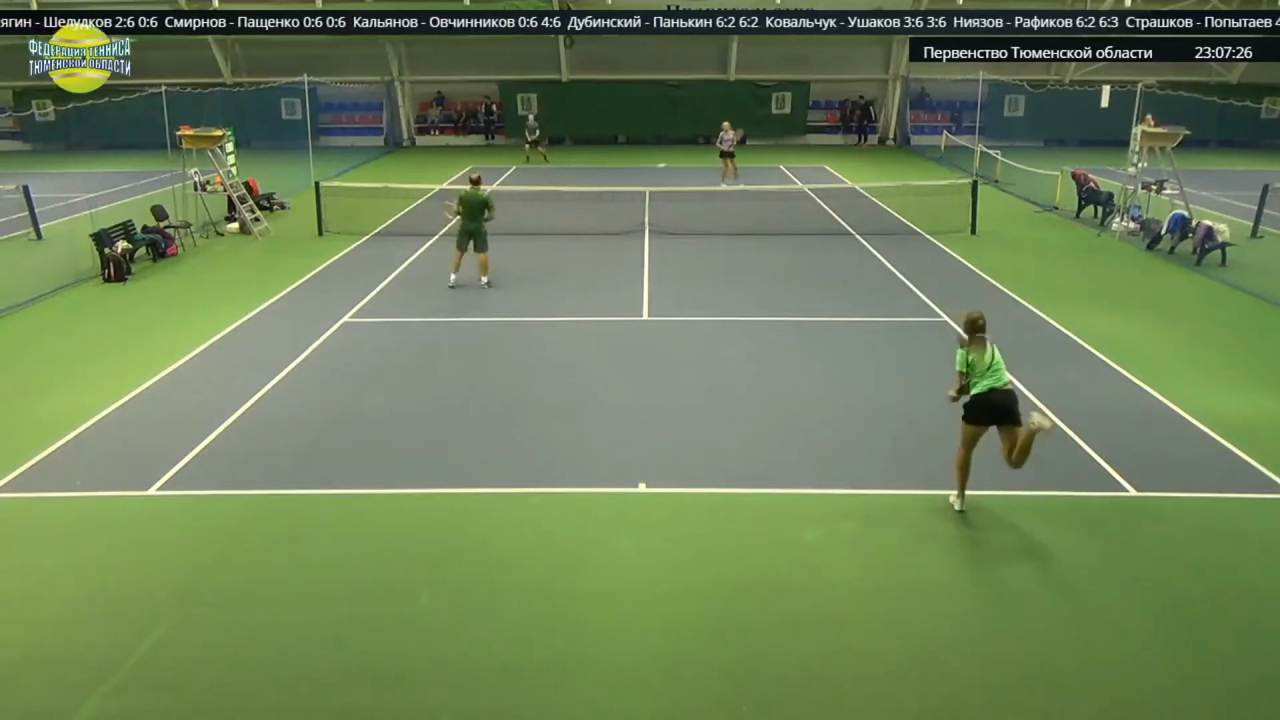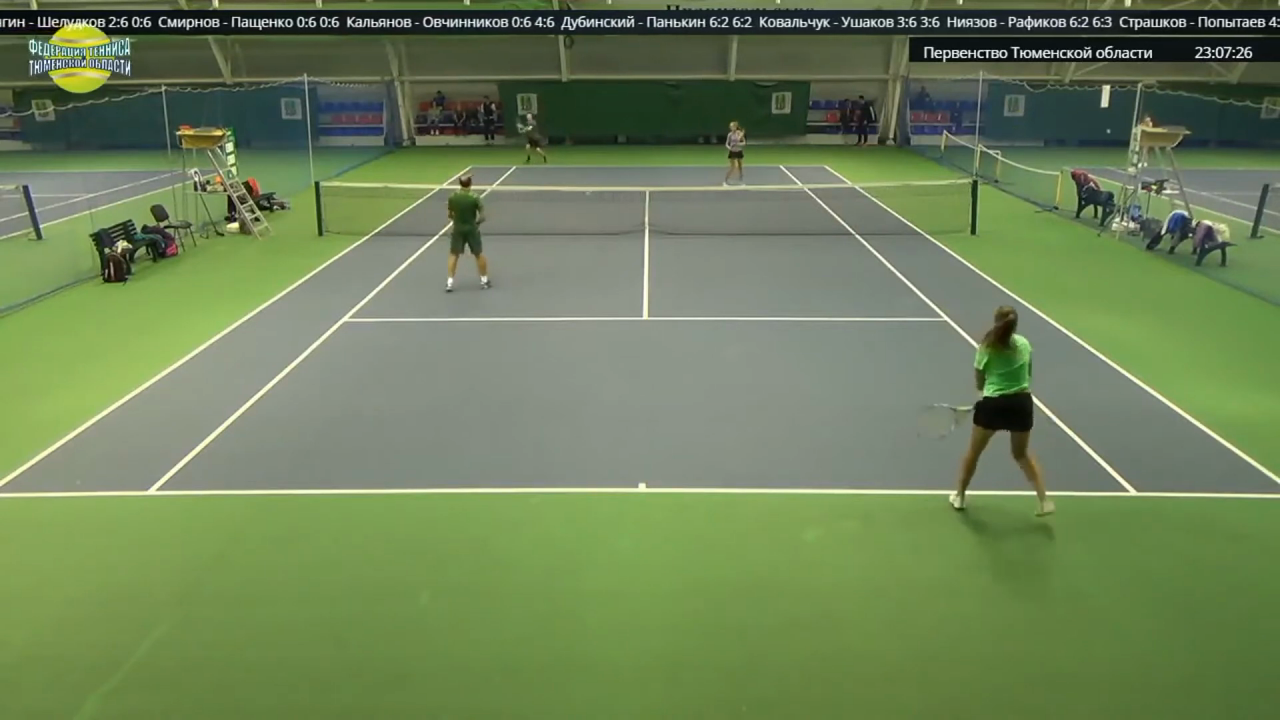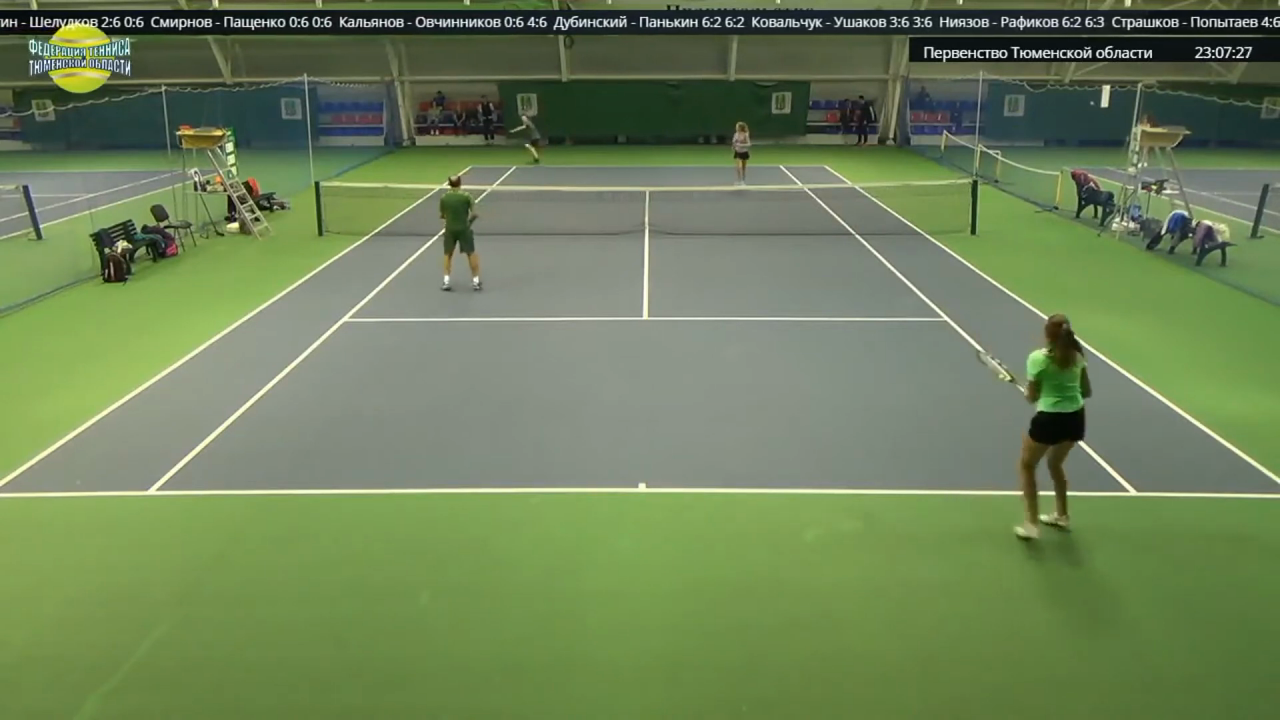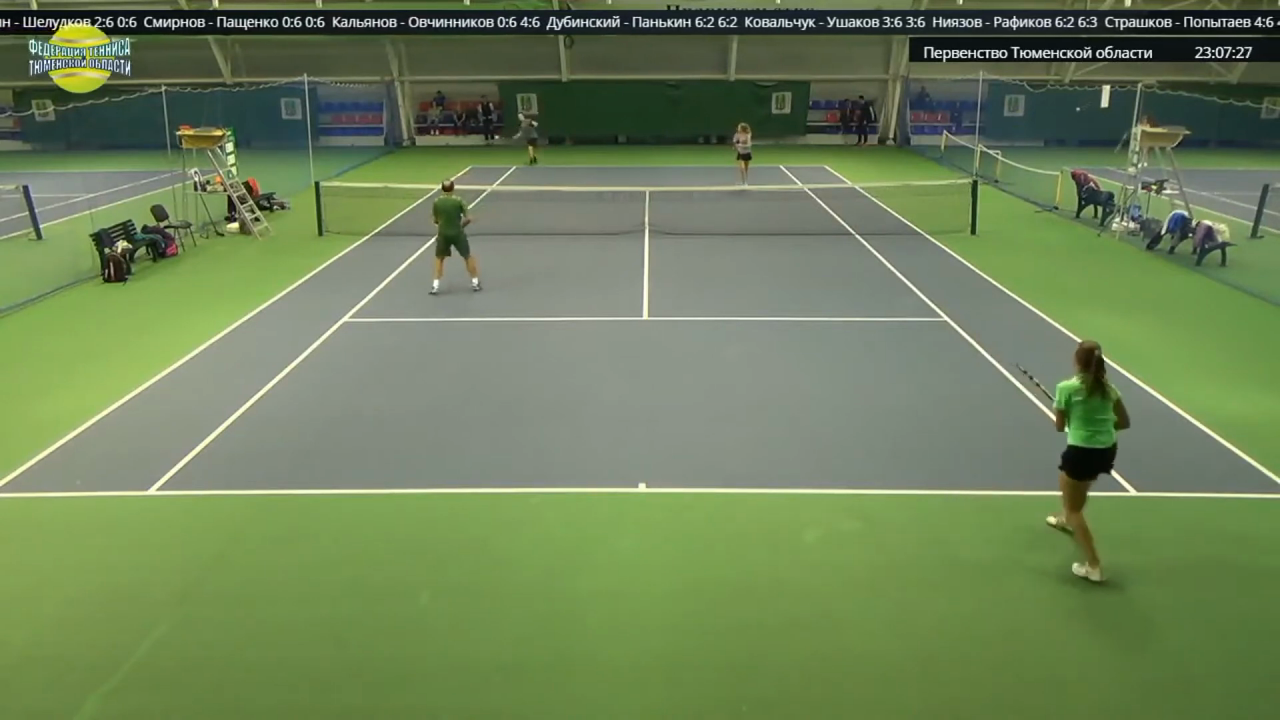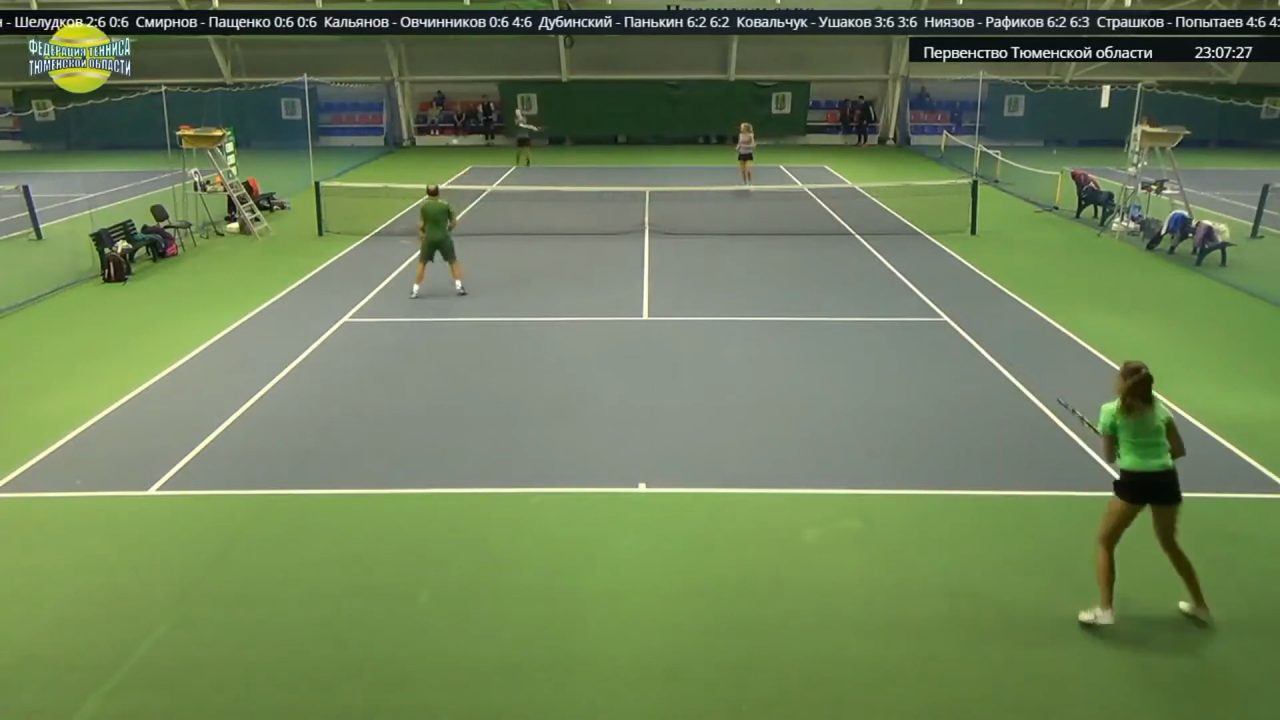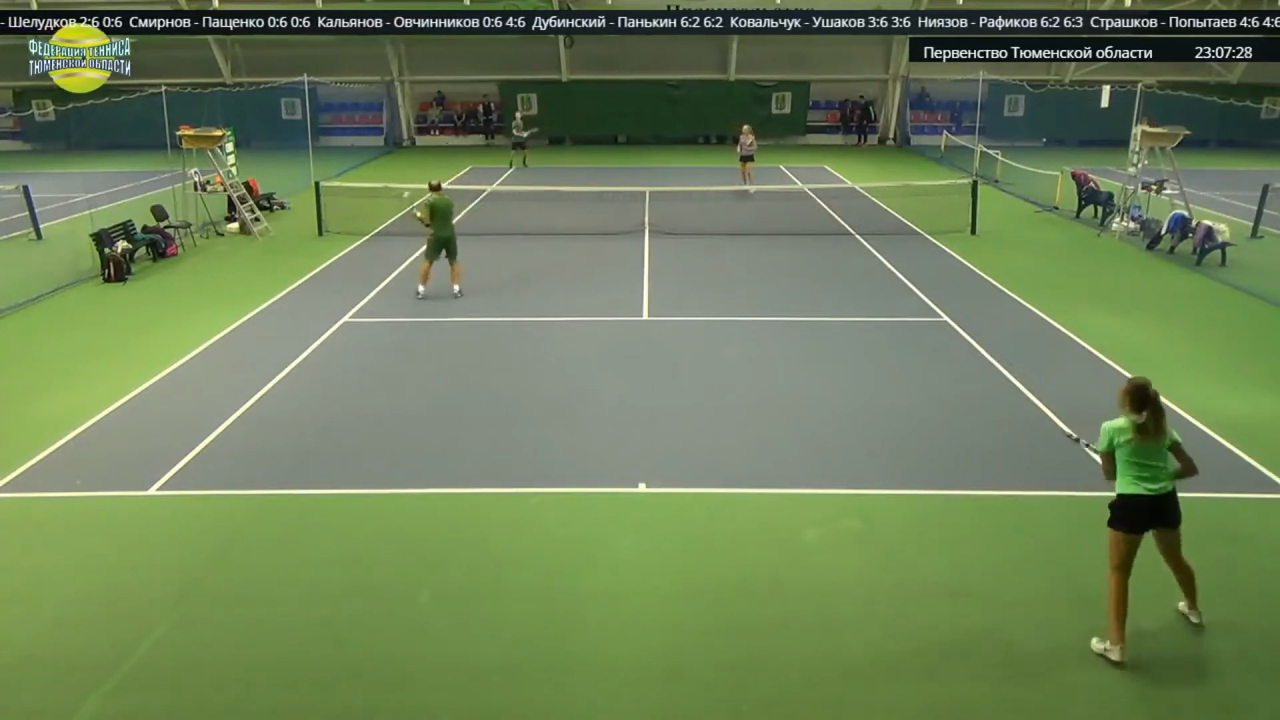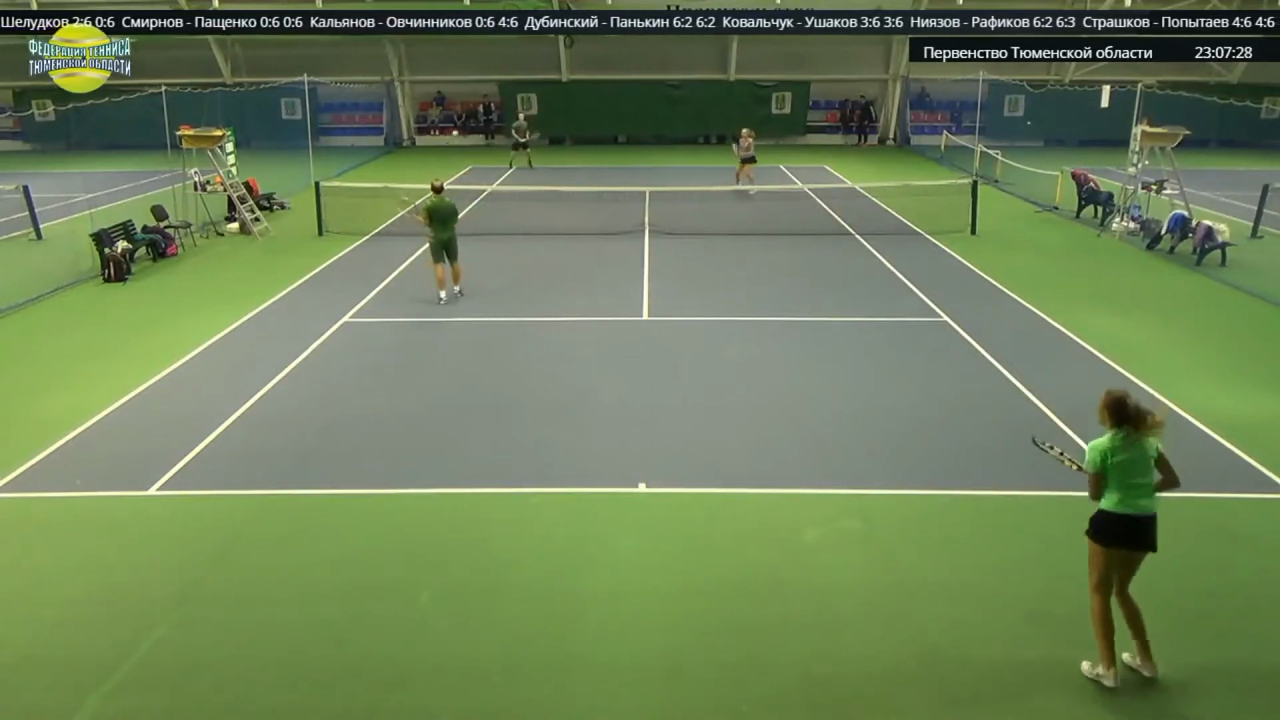
dt=0.3s
person 1, frame 1
left shoulder: (964, 351)
right shoulder: (990, 345)
left elbow: (962, 385)
left wrist: (956, 393)
right wrist: (961, 391)
left hip: (982, 402)
right hip: (1007, 398)
left knee: (965, 450)
right knee: (1015, 460)
left ankle: (959, 498)
right ankle: (1032, 427)
person 1, frame 2
left shoulder: (987, 349)
right shoulder: (1024, 344)
left elbow: (980, 385)
right elbow: (1027, 375)
left hip: (995, 406)
right hip: (1023, 404)
left knee: (974, 452)
right knee: (1021, 453)
left ankle: (960, 496)
right ankle: (1044, 500)
person 1, frame 3
left shoulder: (1037, 358)
right shoulder: (1077, 357)
left elbow: (1031, 396)
right elbow: (1086, 392)
left hip: (1050, 420)
right hip: (1075, 417)
left knee: (1026, 466)
right knee: (1054, 464)
left ankle: (1031, 523)
right ankle: (1061, 515)
person 1, frame 4
left shoulder: (1066, 388)
right shoulder: (1109, 387)
left elbow: (1060, 426)
right elbow: (1125, 423)
left hip: (1081, 453)
right hip: (1107, 451)
left knee: (1074, 508)
right knee: (1076, 493)
left ankle: (1093, 567)
right ankle: (1067, 520)
person 1, frame 5
left shoulder: (1111, 410)
right shoulder: (1160, 409)
left elbow: (1109, 457)
right elbow: (1179, 451)
left hip: (1136, 481)
right hip: (1166, 479)
left knee: (1105, 543)
right knee: (1169, 544)
left ankle: (1104, 609)
right ankle: (1199, 606)
person 1, frame 6
left shoulder: (1111, 429)
right shoulder: (1163, 428)
left elbow: (1109, 475)
right elbow: (1191, 469)
left hip: (1131, 505)
right hip: (1166, 502)
left knee: (1119, 573)
right knee: (1174, 558)
left ankle: (1115, 644)
right ankle: (1193, 609)
person 1, frame 7
left shoulder: (1099, 447)
right shoulder: (1148, 440)
left elbow: (1095, 495)
right elbow: (1172, 481)
left hip: (1113, 521)
right hip: (1145, 523)
left knee: (1100, 593)
right knee: (1121, 590)
left ankle: (1106, 668)
right ankle: (1145, 659)
